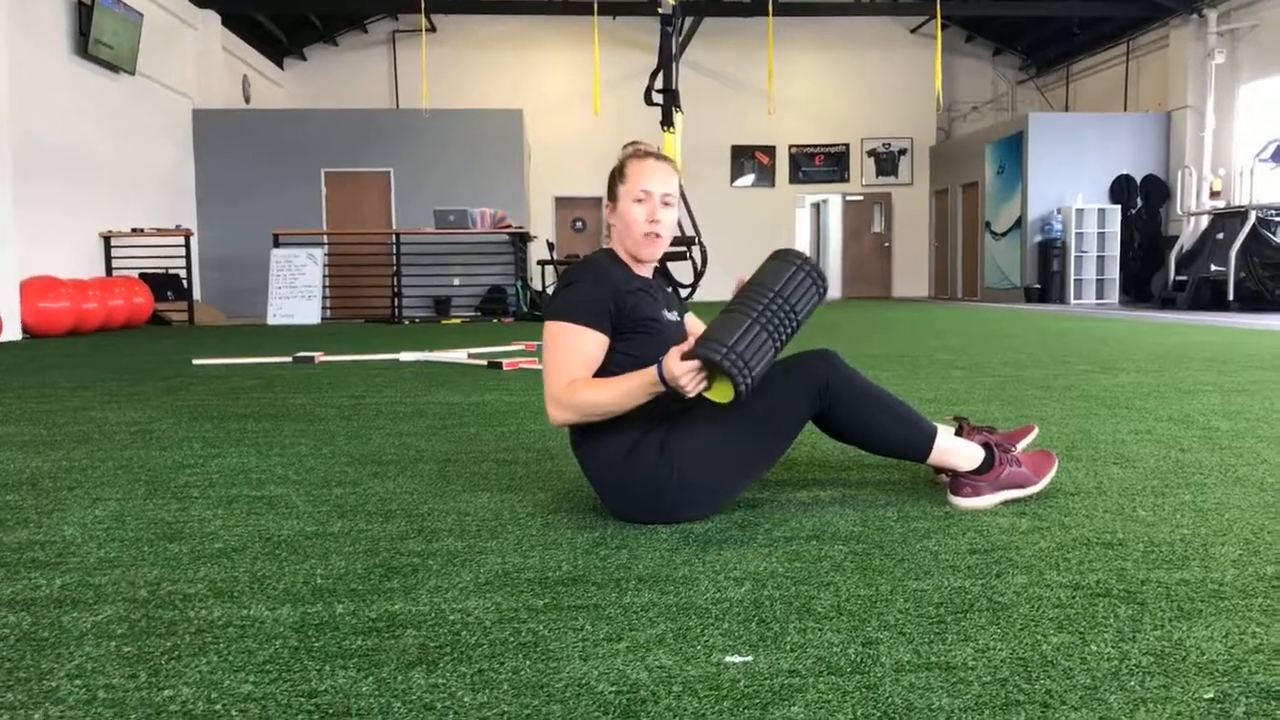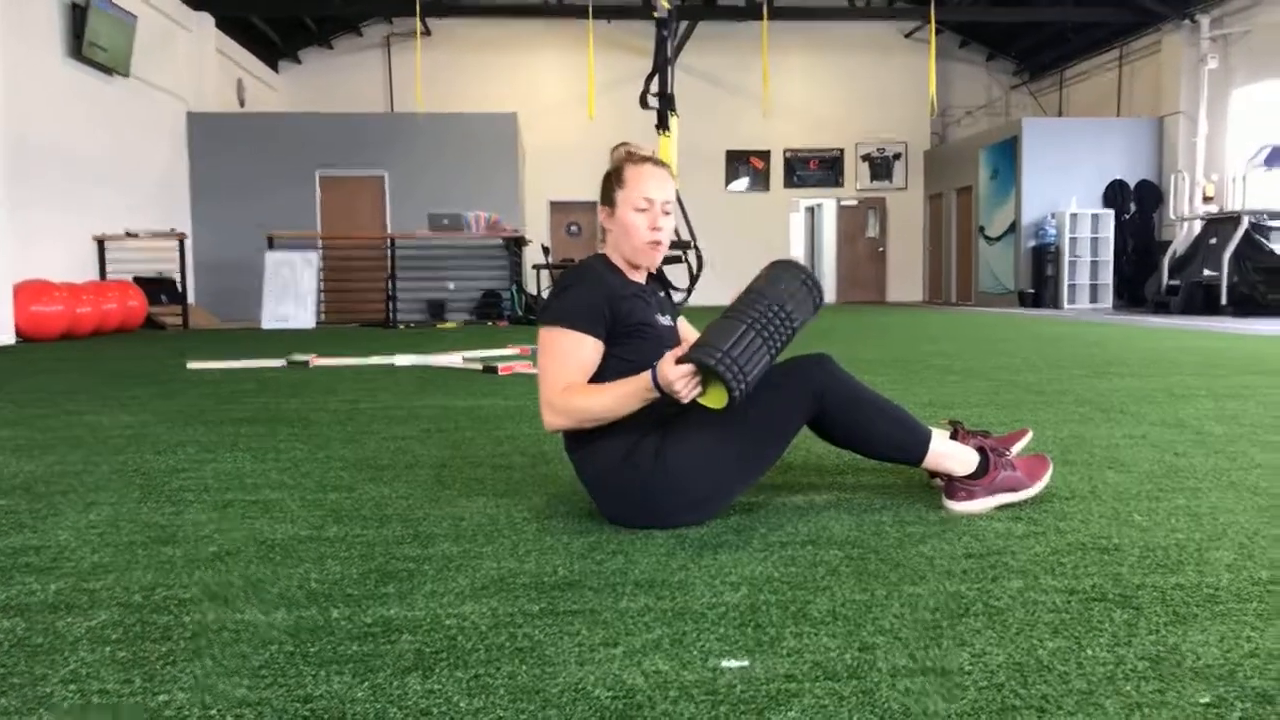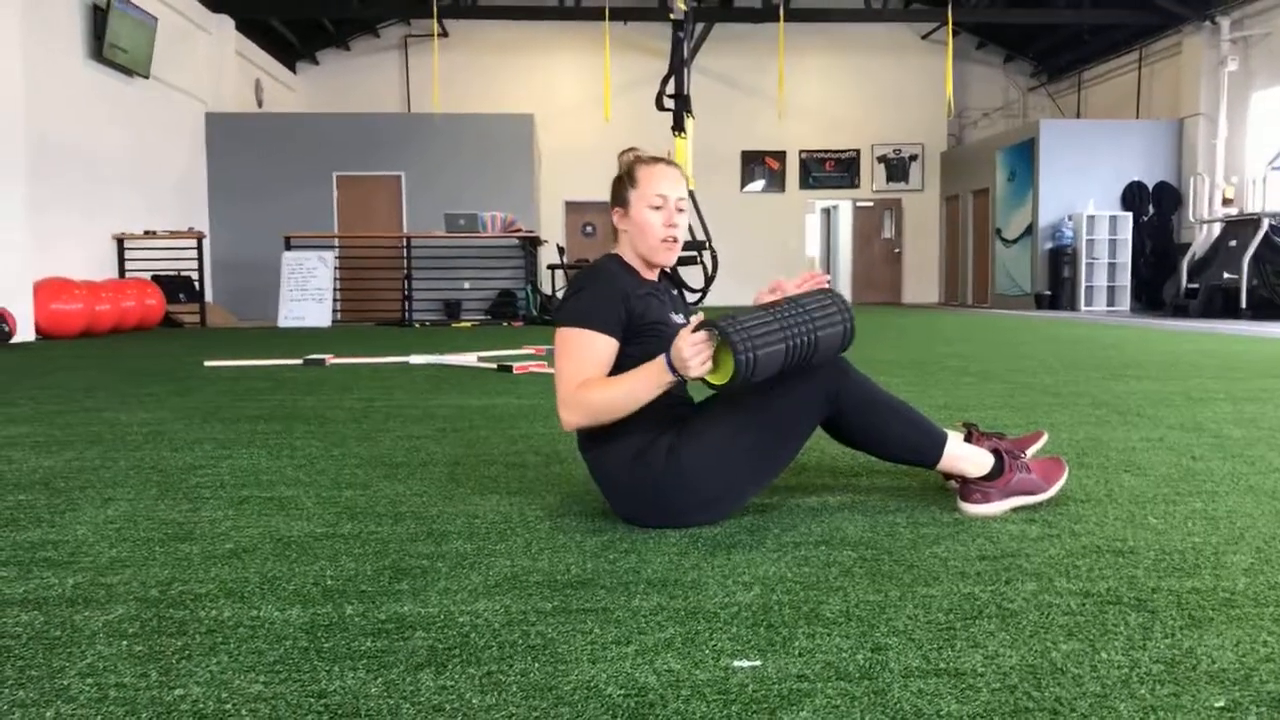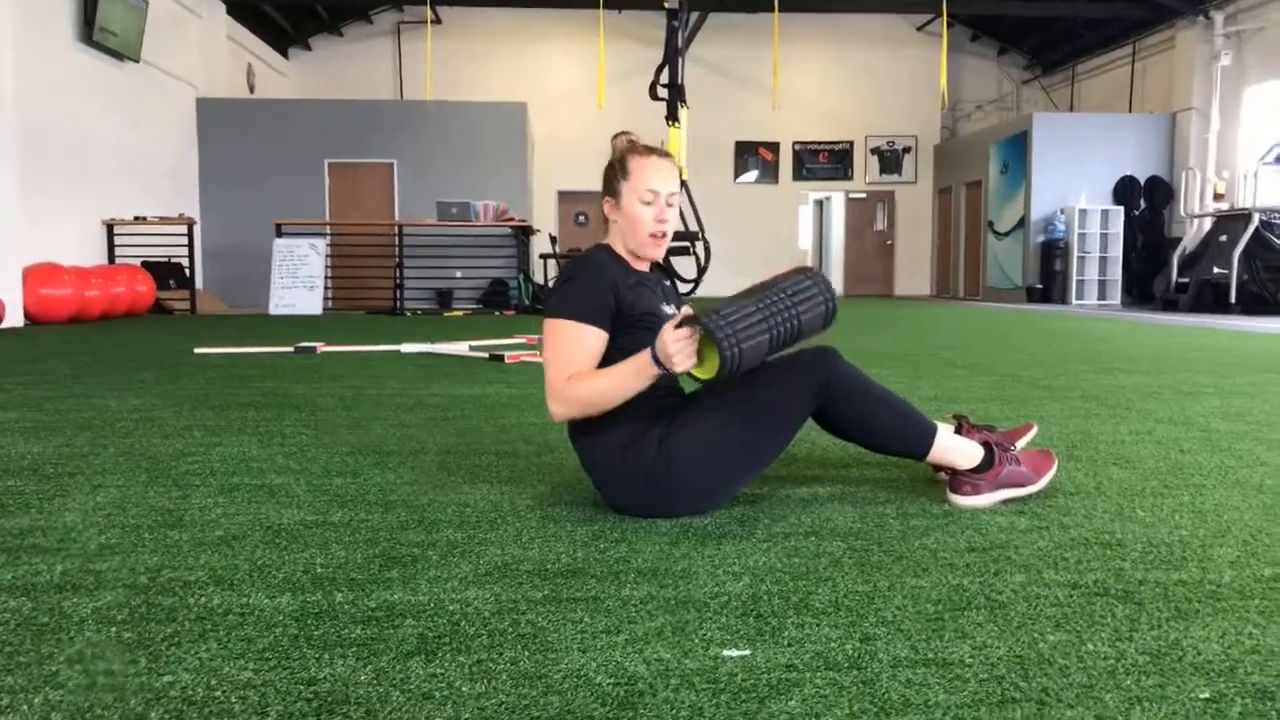
dt=0.3s
person 1, frame 1
left shoulder: (652, 284)
right shoulder: (591, 283)
right elbow: (562, 402)
right wrist: (661, 378)
left hip: (666, 450)
right hip: (645, 476)
left knee: (813, 376)
right knee: (818, 373)
left ankle: (959, 443)
right ankle: (976, 465)
person 1, frame 2
left shoulder: (644, 288)
right shoulder: (587, 288)
right elbow: (557, 408)
right wrist: (655, 383)
left hip: (660, 455)
right hip: (641, 481)
left knee: (807, 378)
right knee: (814, 378)
left ankle: (952, 448)
right ankle: (970, 470)
person 1, frame 3
left shoulder: (657, 287)
right shoulder: (601, 288)
left elbow: (717, 360)
right elbow: (574, 408)
right wrist: (671, 365)
left hip: (674, 454)
right hip: (655, 481)
left knee: (817, 379)
right knee: (827, 380)
left ankle: (967, 450)
right ankle: (984, 474)
person 1, frame 4
left shoulder: (649, 278)
right shoulder: (591, 278)
left elbow: (705, 349)
right elbow: (562, 400)
right wrist: (657, 361)
left hip: (667, 443)
right hip: (647, 471)
left knee: (813, 371)
right knee: (820, 371)
left ankle: (959, 441)
right ankle: (975, 465)
